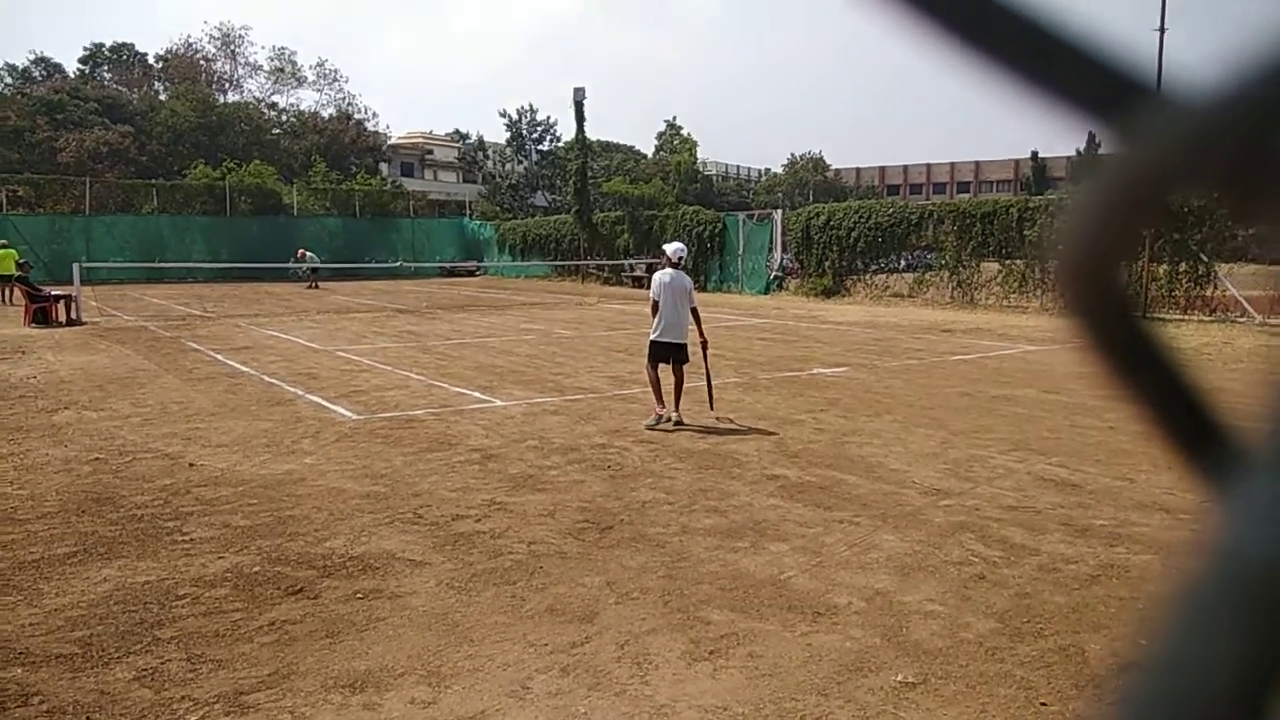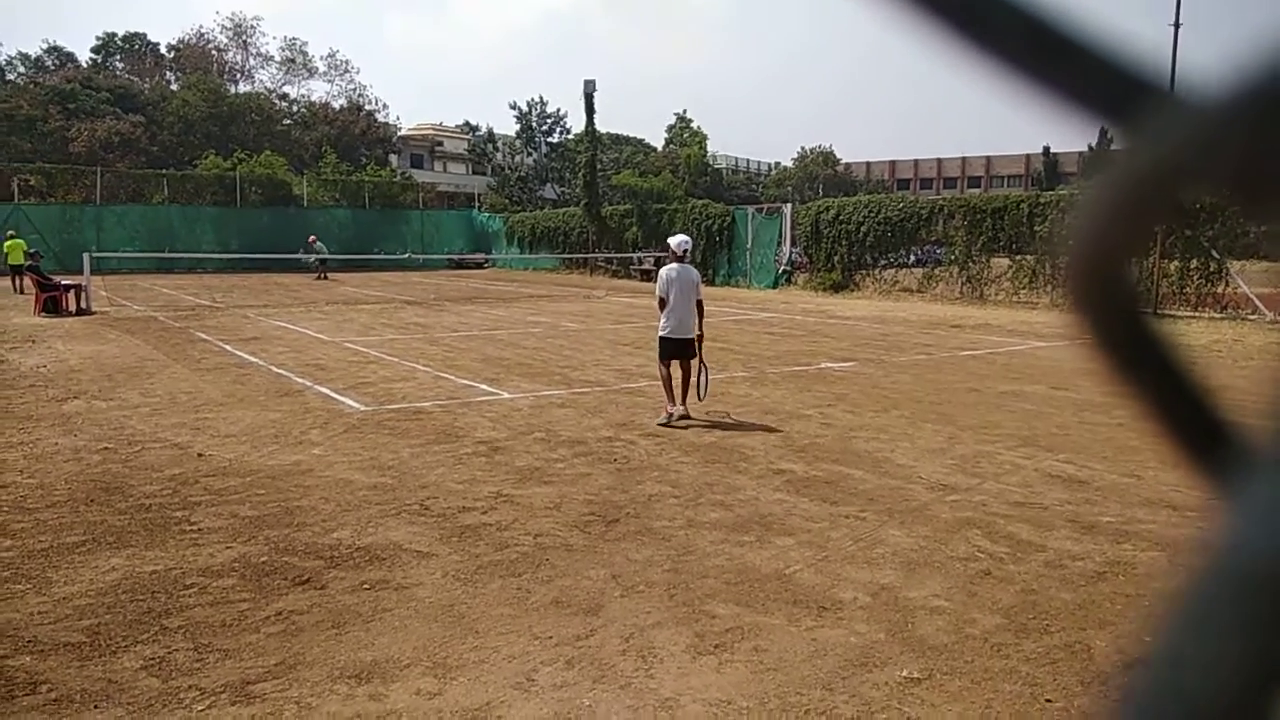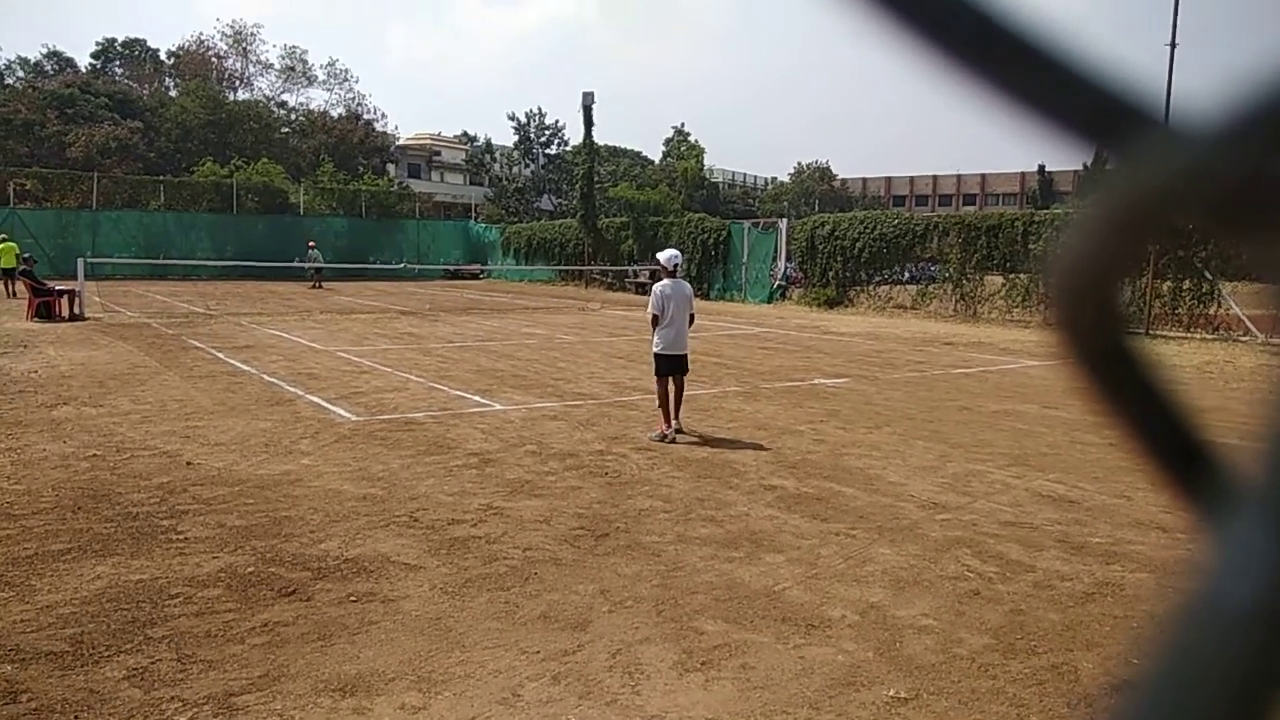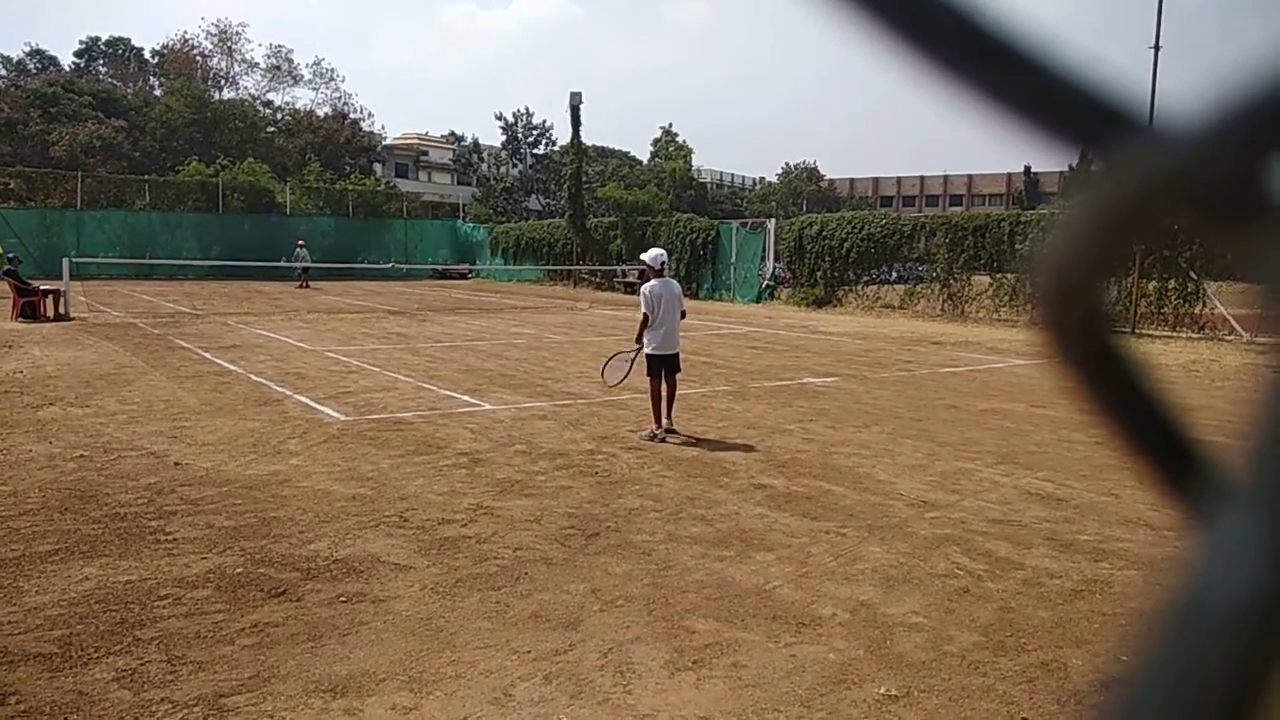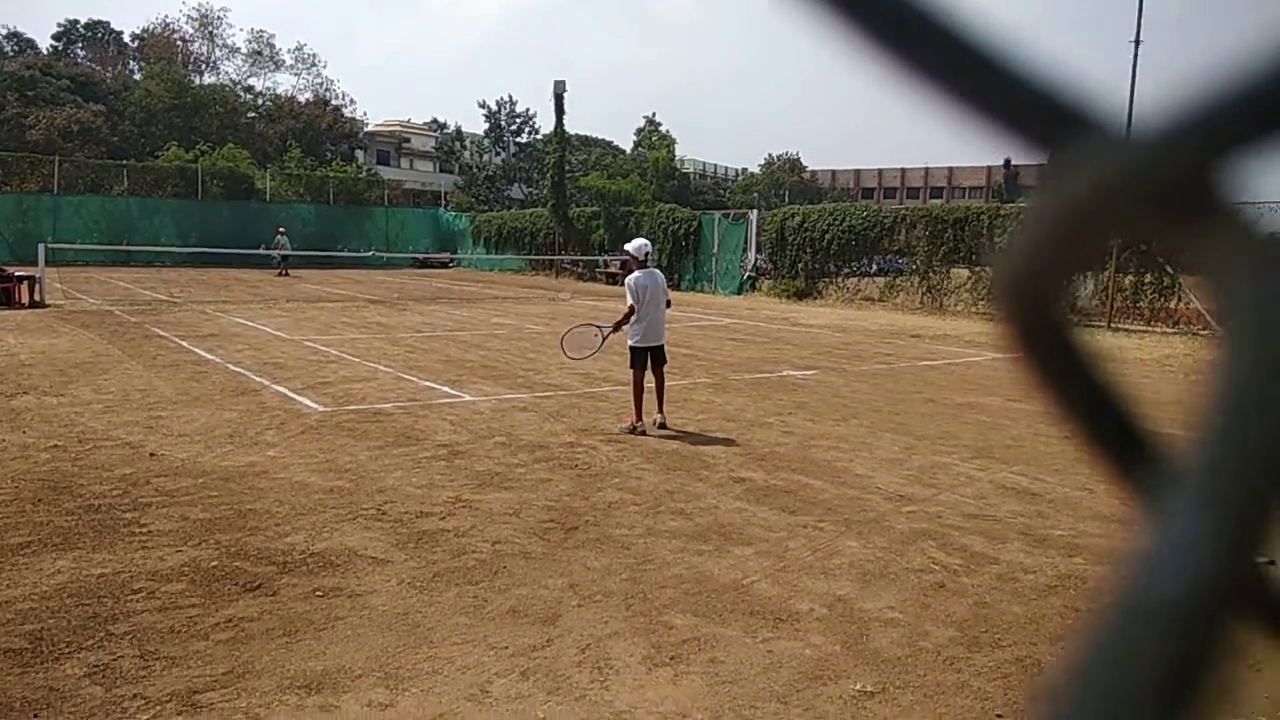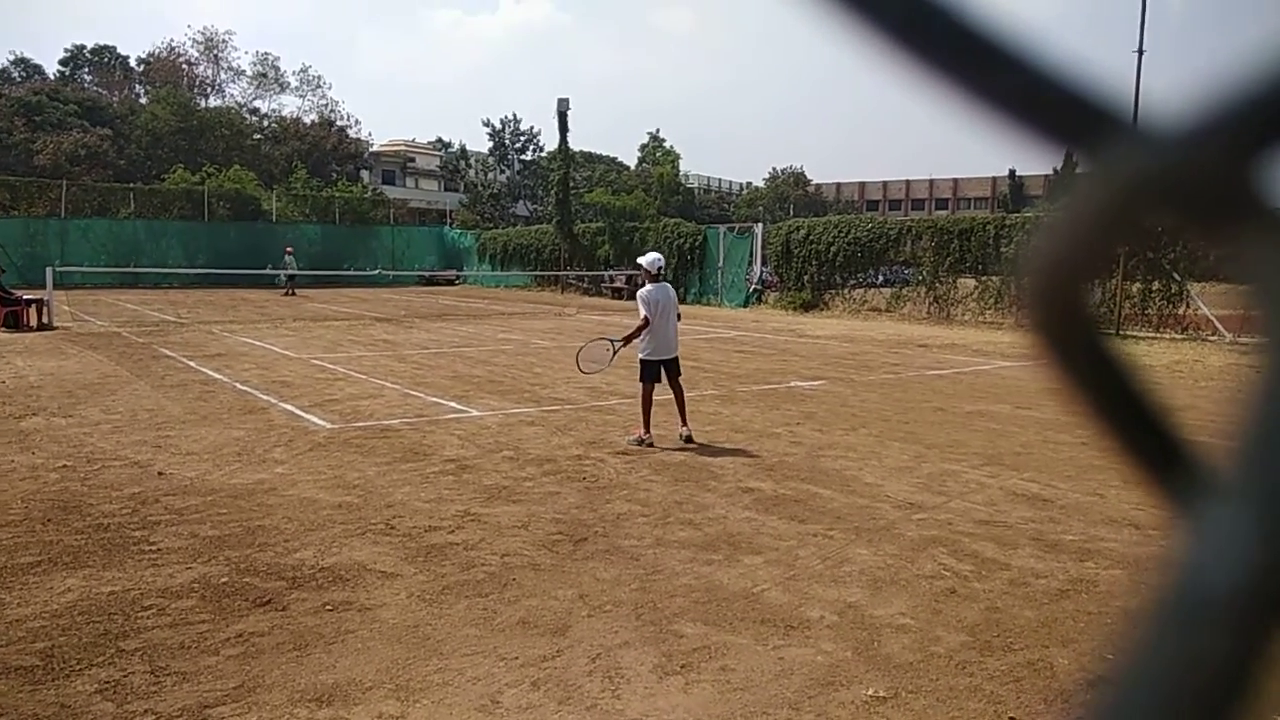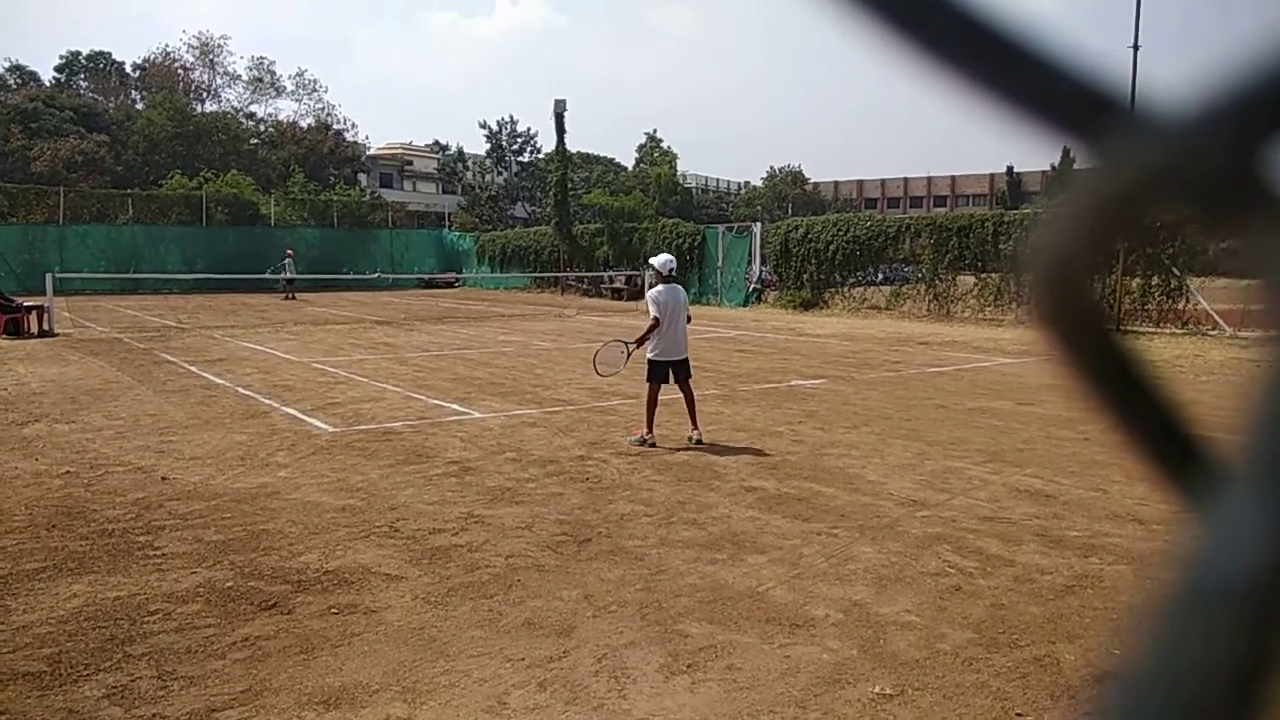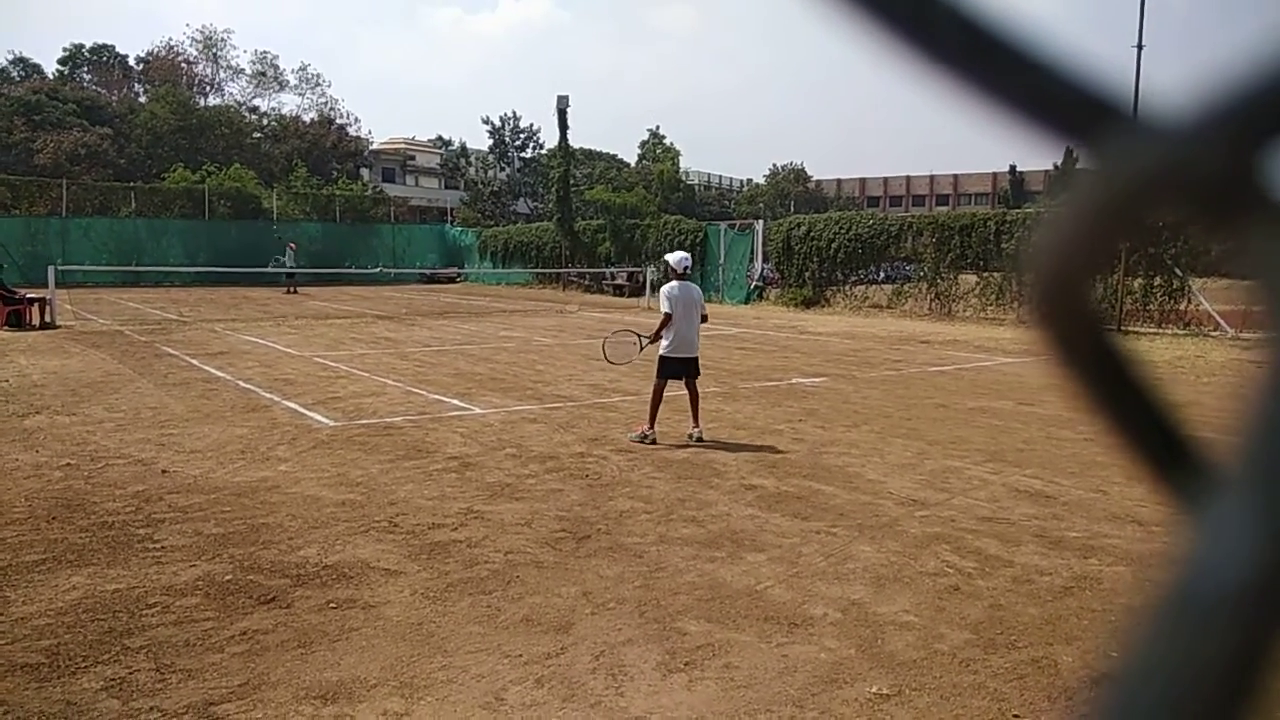
dt=0.2s
person 1, frame 1
left shoulder: (659, 276)
right shoulder: (687, 280)
left elbow: (654, 304)
right elbow: (694, 310)
left wrist: (655, 322)
right wrist: (701, 334)
left hip: (661, 332)
right hip: (680, 333)
left knee: (652, 367)
right knee: (678, 370)
left ankle: (660, 409)
right ankle: (676, 412)
person 1, frame 2
left shoulder: (665, 271)
right shoulder: (694, 273)
left elbow: (661, 301)
right elbow: (699, 303)
left wrist: (665, 317)
right wrist: (700, 328)
left hip: (669, 327)
right hip: (688, 328)
left knee: (664, 365)
right knee: (686, 365)
left ankle: (672, 407)
right ankle: (682, 406)
person 1, frame 3
left shoulder: (658, 288)
right shoulder: (687, 287)
left elbow: (655, 317)
right elbow: (691, 317)
left wrist: (656, 334)
left hip: (664, 344)
right hip: (681, 343)
left knee: (662, 382)
right knee: (678, 380)
left ankle: (667, 428)
right ankle: (676, 421)
person 1, frame 4
left shoulder: (647, 289)
right shoulder: (675, 285)
left elbow: (646, 318)
right elbow: (682, 314)
left wrist: (639, 336)
left hip: (655, 343)
right hip: (673, 342)
left knee: (655, 383)
right knee: (671, 379)
left ankle: (657, 428)
right ankle: (668, 421)
person 1, frame 5
left shoulder: (631, 280)
right shoulder: (659, 275)
left elbow: (631, 309)
right elbow: (667, 303)
left wrist: (619, 323)
left hip: (639, 335)
right hip: (658, 334)
left knee: (638, 375)
right knee: (658, 371)
left ankle: (637, 421)
right ankle: (660, 414)
person 1, frame 6
left shoulder: (643, 293)
right shoulder: (670, 289)
left elbow: (645, 321)
right elbow: (677, 317)
left wrist: (630, 336)
left hip: (650, 349)
right hip: (670, 347)
left knee: (647, 388)
right knee: (675, 384)
left ankle: (646, 433)
right ankle: (685, 427)
person 1, frame 7
left shoulder: (653, 294)
right shoulder: (681, 292)
left elbow: (656, 321)
right elbow: (687, 319)
left wrist: (642, 338)
left hip: (659, 351)
right hip: (680, 349)
left knee: (653, 389)
right knee: (685, 386)
left ankle: (648, 433)
right ankle: (695, 430)
person 1, frame 8
left shoulder: (667, 289)
right shoulder: (696, 290)
left elbow: (667, 317)
right elbow: (704, 317)
left wrist: (656, 334)
left hip: (671, 346)
right hip: (691, 347)
left knee: (659, 385)
right knee: (691, 384)
left ankle: (649, 429)
right ankle: (696, 428)
